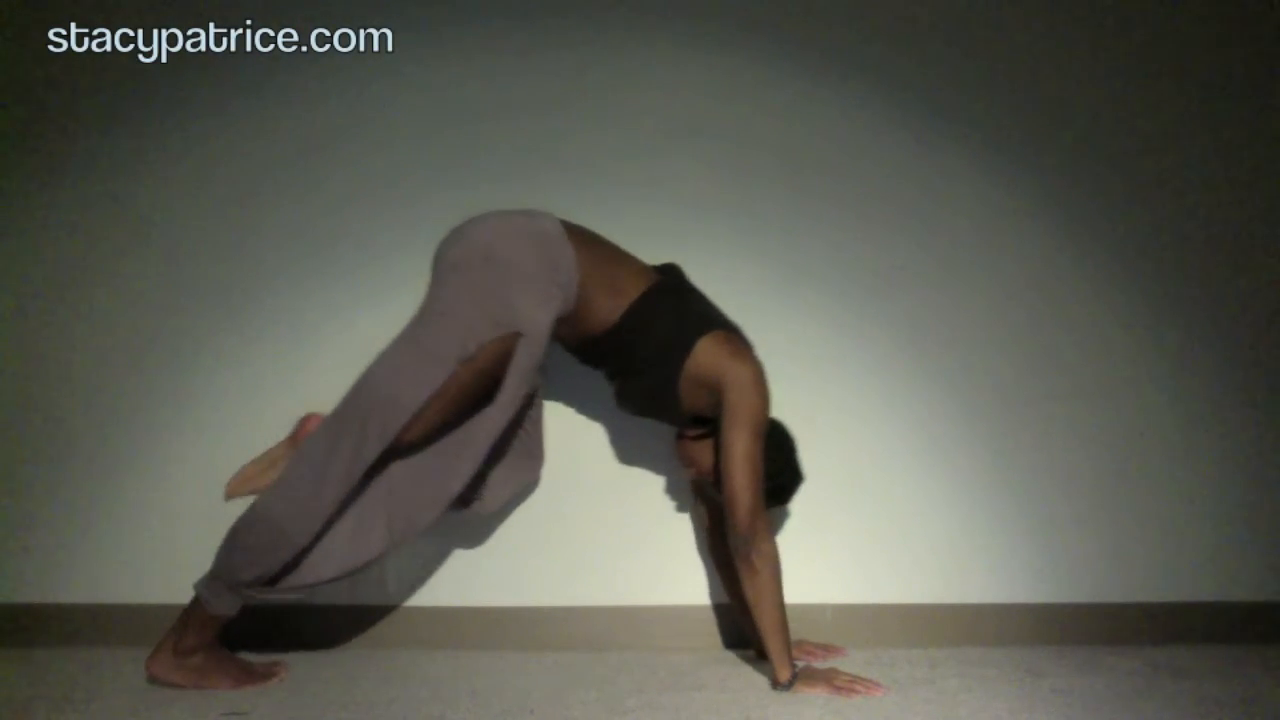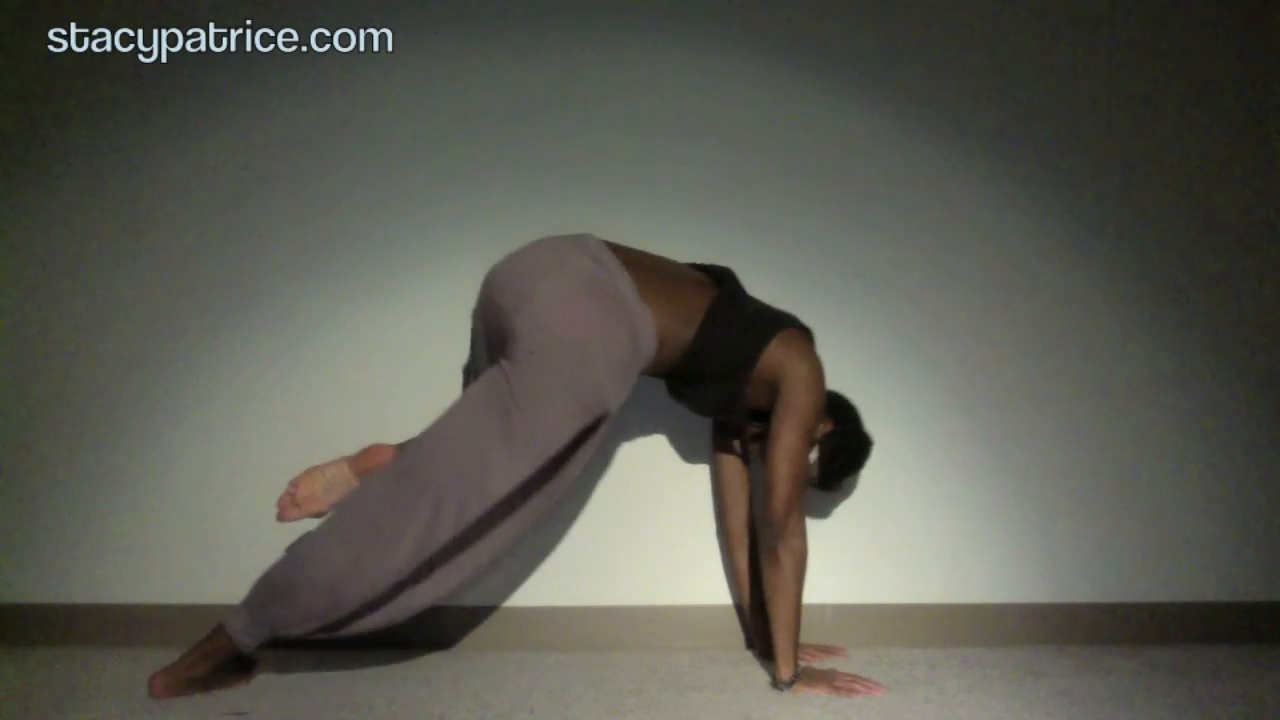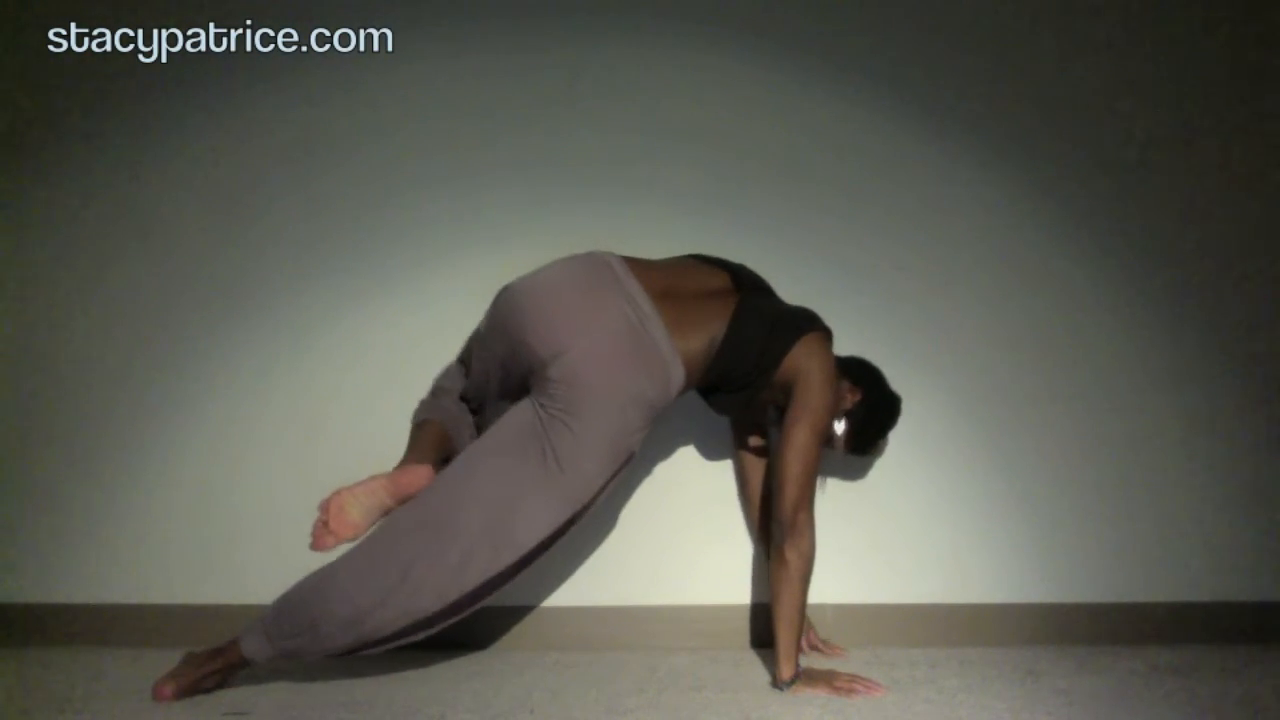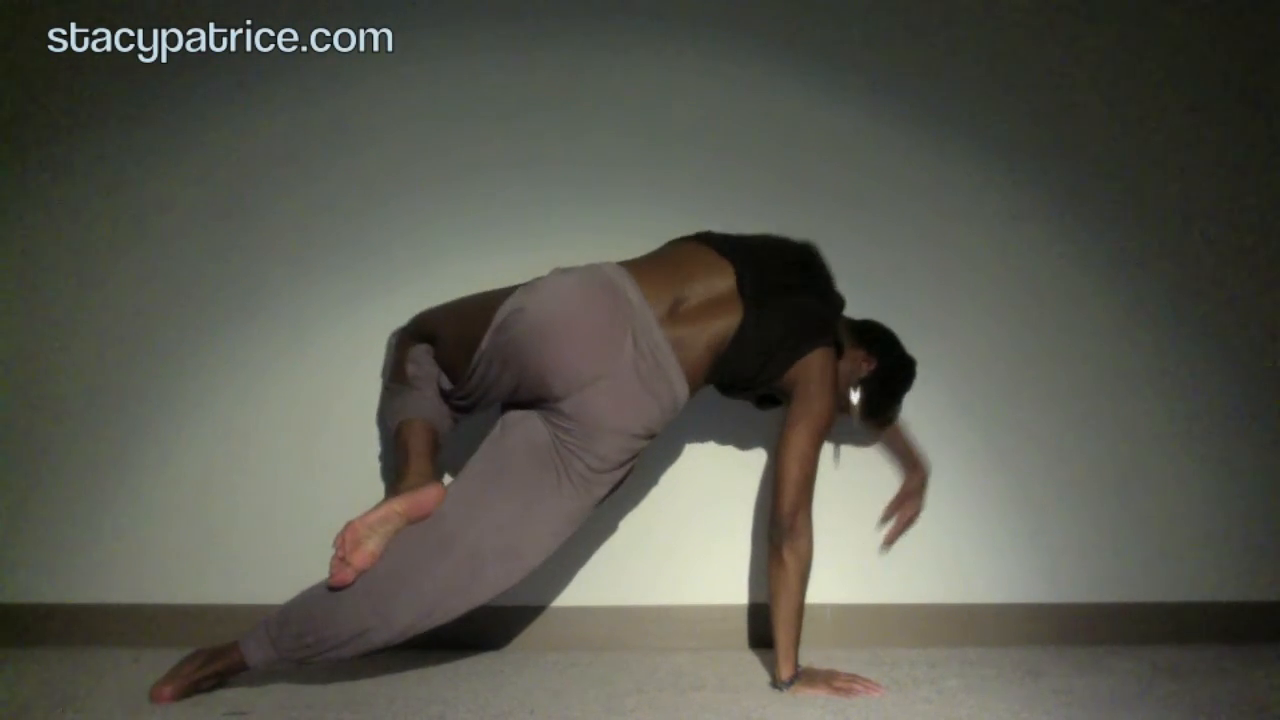
dt=1s
person 1, frame 1
left shoulder: (702, 397)
right shoulder: (737, 382)
left elbow: (721, 525)
right elbow: (746, 533)
left wrist: (772, 641)
right wrist: (787, 671)
left hip: (513, 275)
right hip: (514, 270)
left knee: (497, 471)
right knee: (366, 454)
left ankle: (326, 448)
right ankle: (188, 642)
person 1, frame 2
left shoulder: (746, 375)
right shoulder: (797, 372)
left elbow: (737, 512)
right elbow: (779, 526)
left wrist: (766, 632)
right wrist: (789, 668)
left hip: (543, 271)
right hip: (581, 329)
left knee: (487, 444)
right knee: (436, 500)
left ankle: (390, 464)
right ankle: (217, 652)
person 1, frame 3
left shoulder: (765, 330)
right shoulder: (814, 368)
left elbow: (754, 469)
right elbow: (790, 524)
left wrist: (791, 614)
right wrist: (789, 668)
left hip: (565, 288)
right hip: (610, 382)
left knee: (466, 389)
right knee: (453, 539)
left ankle: (417, 466)
right ankle: (239, 651)
person 1, frame 4
left shoulder: (797, 266)
right shoulder: (820, 364)
right elbow: (790, 526)
left wrist: (909, 456)
right wrist: (788, 670)
left hip: (575, 306)
right hip: (614, 406)
left knee: (418, 345)
right knee: (450, 558)
left ankle: (414, 479)
right ankle: (237, 656)
